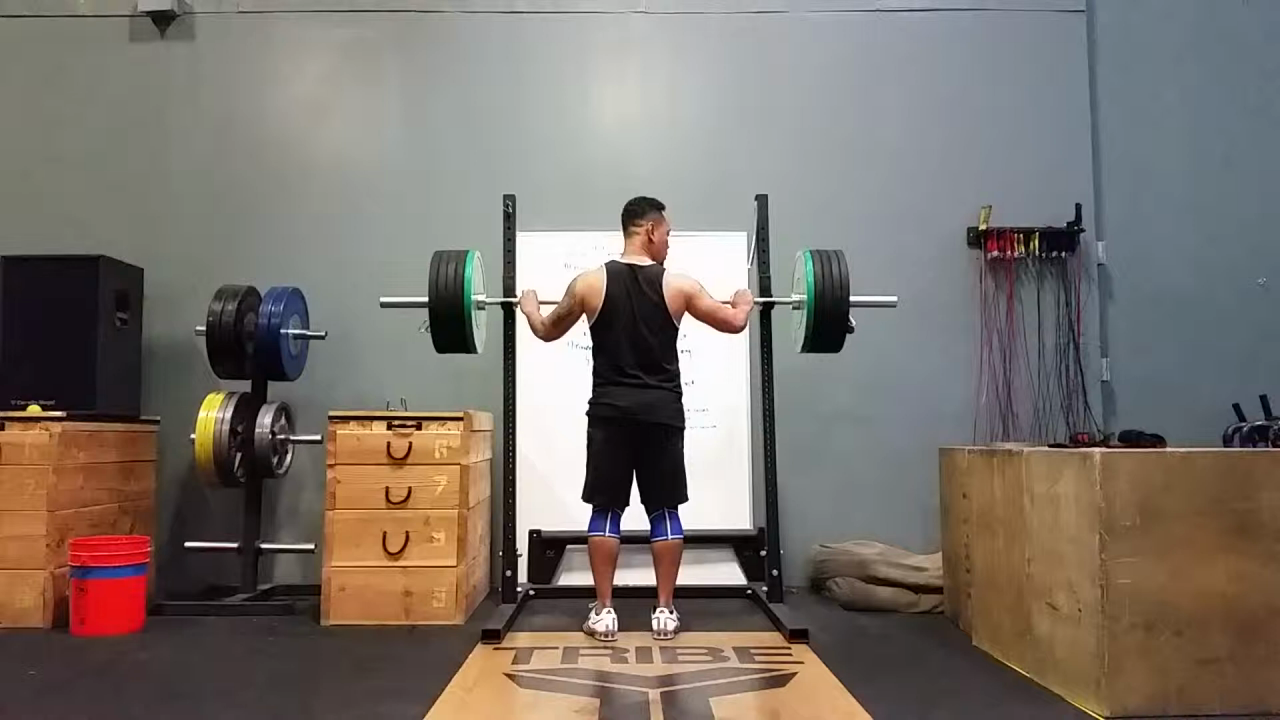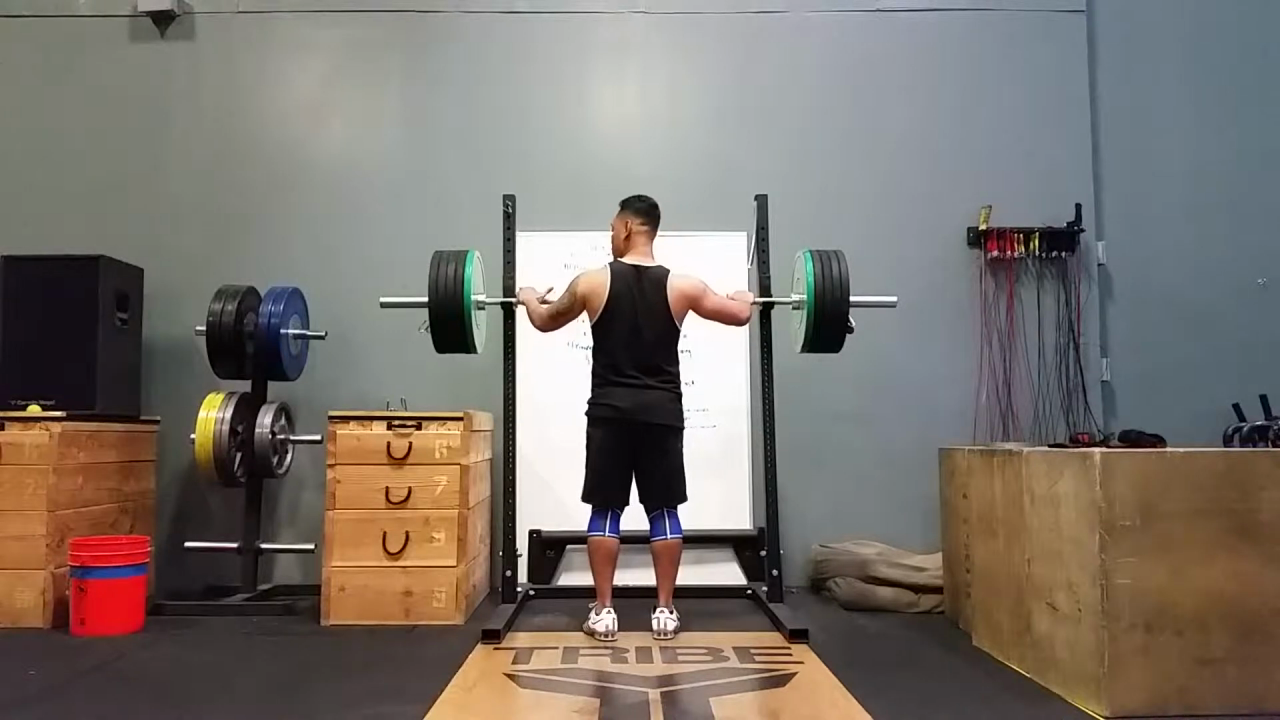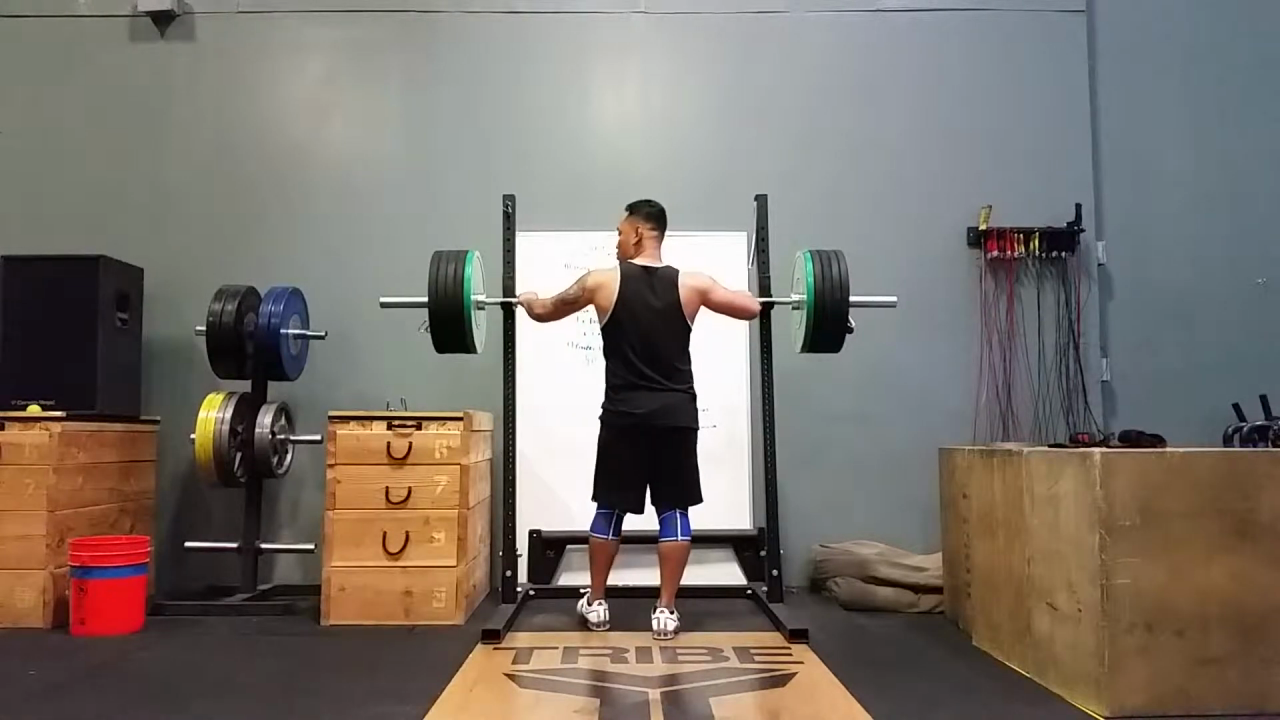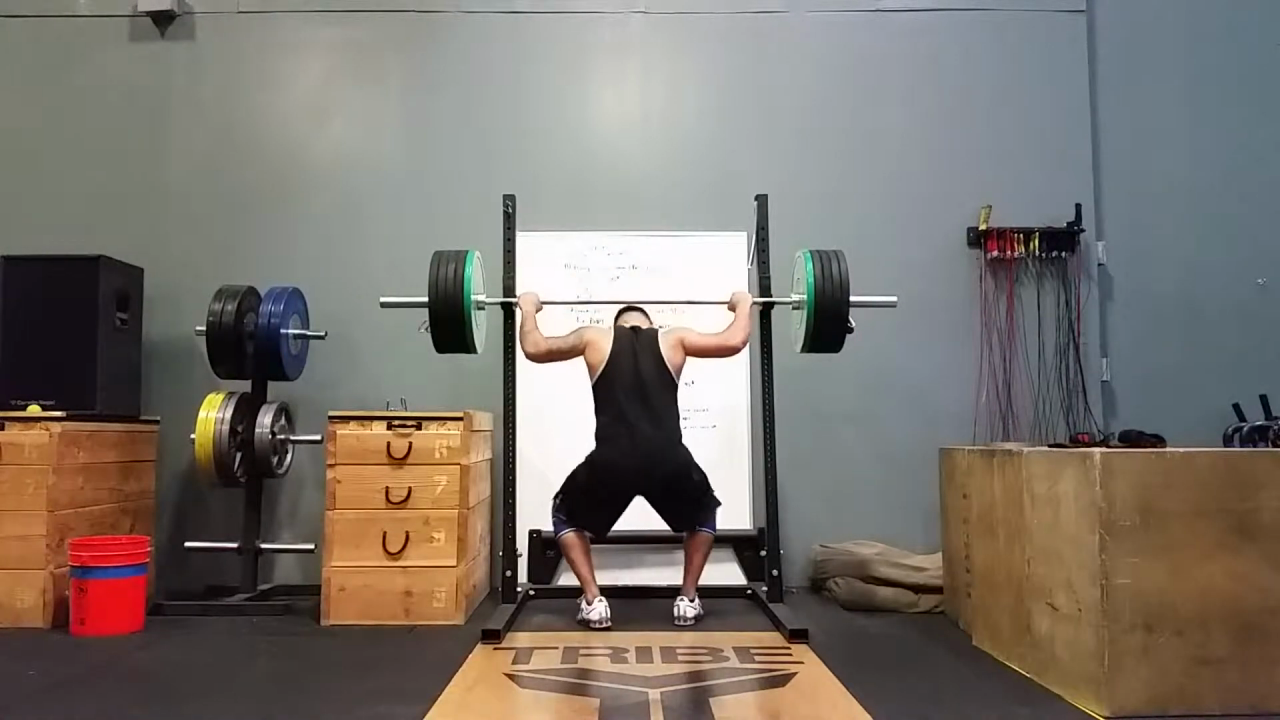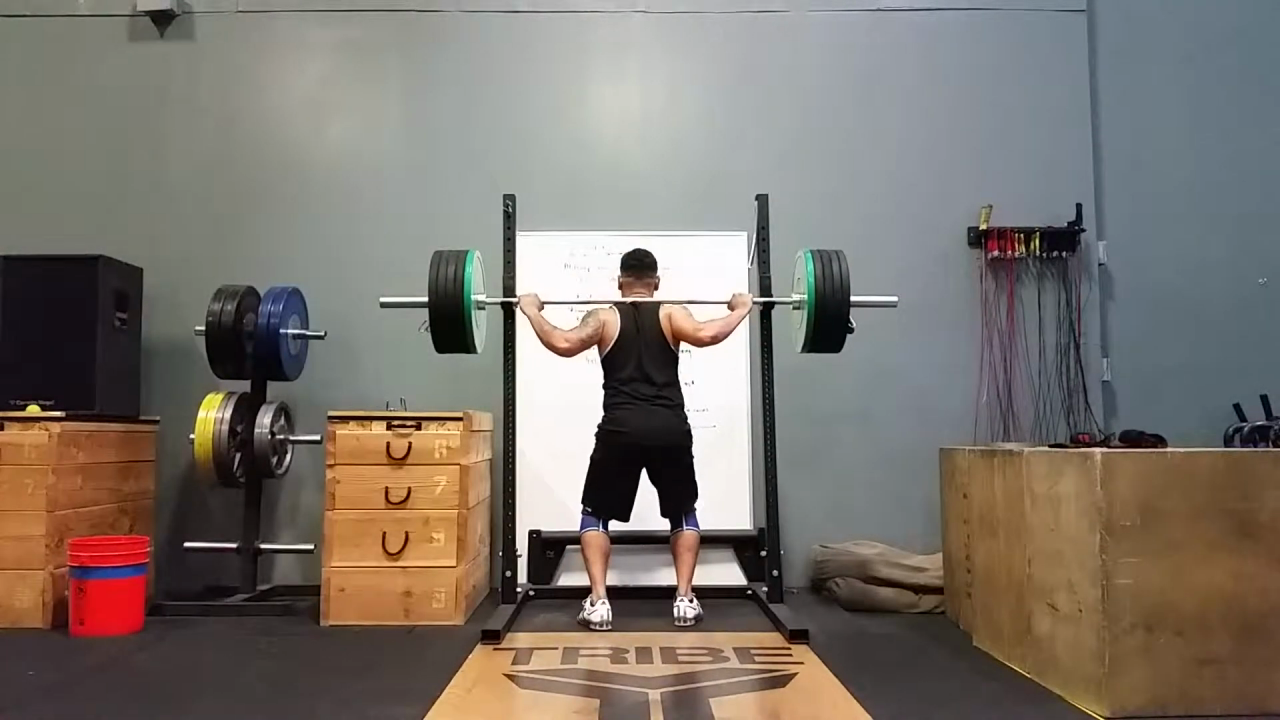
dt=1s
person 1, frame 1
left shoulder: (590, 282)
right shoulder: (678, 284)
left elbow: (547, 332)
right elbow: (735, 322)
left wrist: (529, 306)
right wrist: (744, 301)
left hip: (610, 411)
right hip: (662, 411)
left knee: (606, 510)
right knee: (664, 511)
left ankle: (603, 612)
right ankle: (664, 611)
person 1, frame 2
left shoulder: (592, 283)
right shoulder: (681, 286)
left elbow: (545, 322)
right elbow: (740, 315)
left wrist: (529, 300)
right wrist: (745, 298)
left hip: (610, 411)
right hip: (662, 412)
left knee: (605, 510)
right knee: (663, 510)
left ankle: (603, 612)
right ankle: (665, 611)
person 1, frame 3
left shoulder: (601, 281)
right shoulder: (691, 284)
left elbow: (543, 311)
right elbow: (750, 309)
left wrist: (527, 300)
right wrist: (748, 296)
left hip: (623, 415)
right hip: (677, 414)
left knee: (610, 509)
right knee: (674, 513)
left ankle: (595, 603)
right ankle: (665, 611)
person 1, frame 4
left shoulder: (596, 338)
right shoulder: (672, 339)
left elbow: (534, 350)
right elbow: (734, 343)
left wrist: (527, 310)
right wrist: (743, 307)
left hip: (612, 460)
right hip: (668, 460)
left knee: (565, 514)
right knee: (703, 513)
left ankle: (593, 601)
right ankle: (687, 599)
person 1, frame 5
left shoulder: (604, 318)
right shoulder: (671, 314)
left elbow: (563, 344)
right elbow: (707, 335)
left wrist: (531, 311)
right wrist: (741, 310)
left hip: (619, 430)
right hip: (670, 429)
left knee: (595, 514)
right knee: (682, 513)
left ankle: (598, 602)
right ankle: (685, 599)
